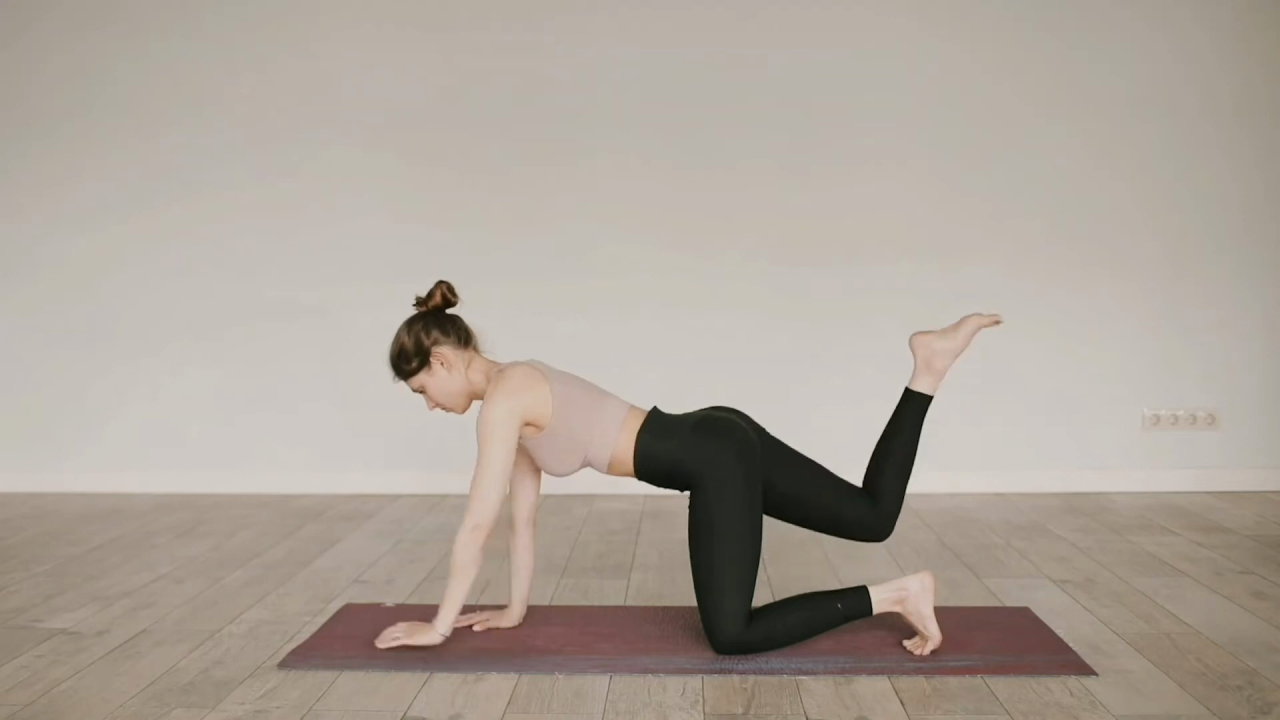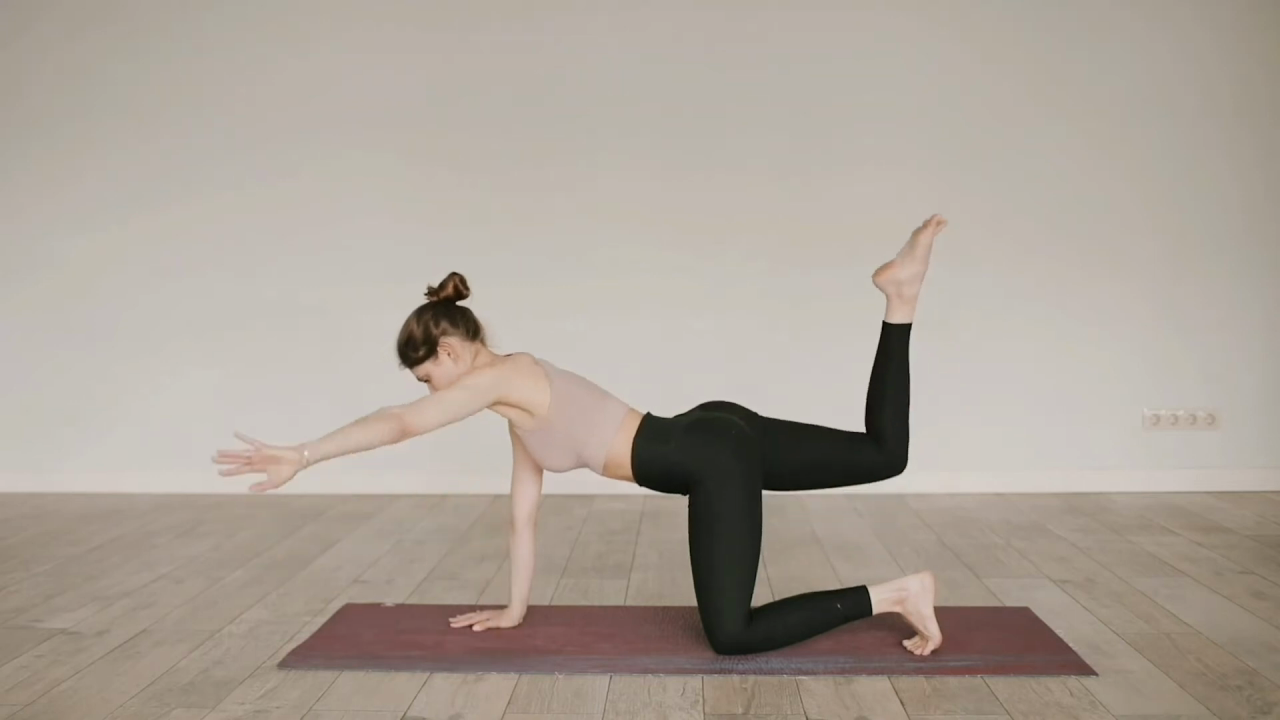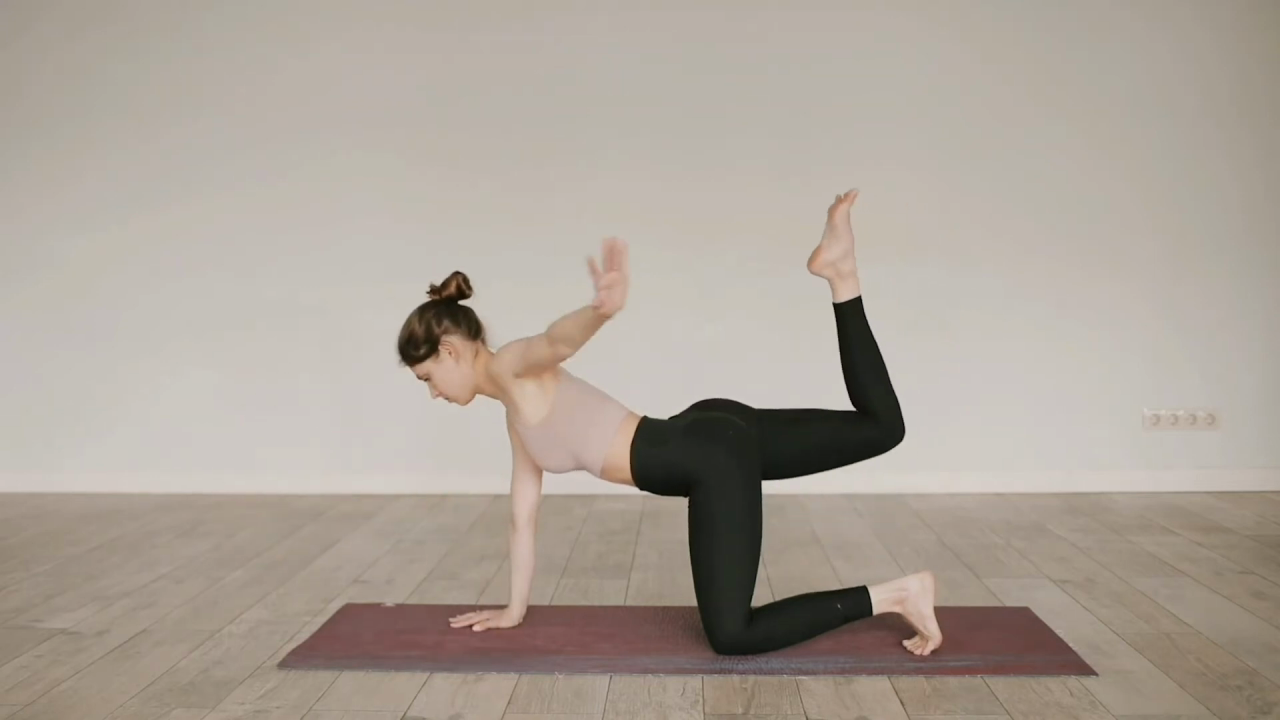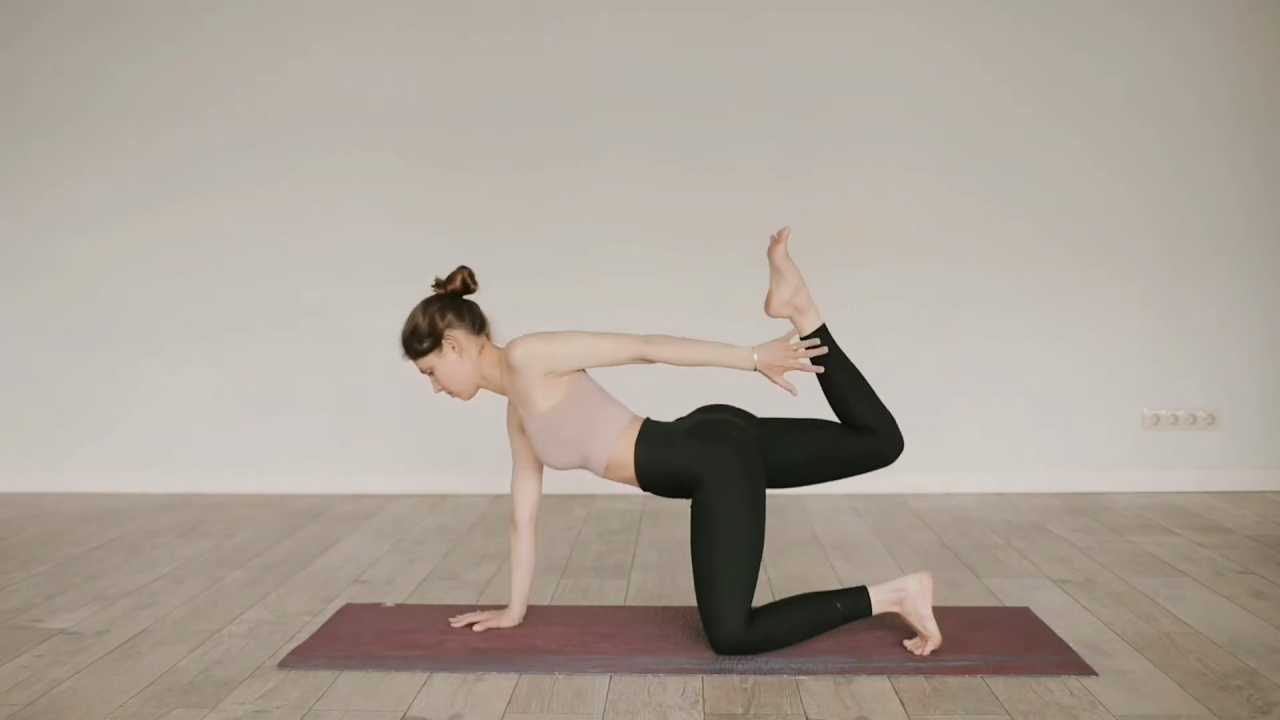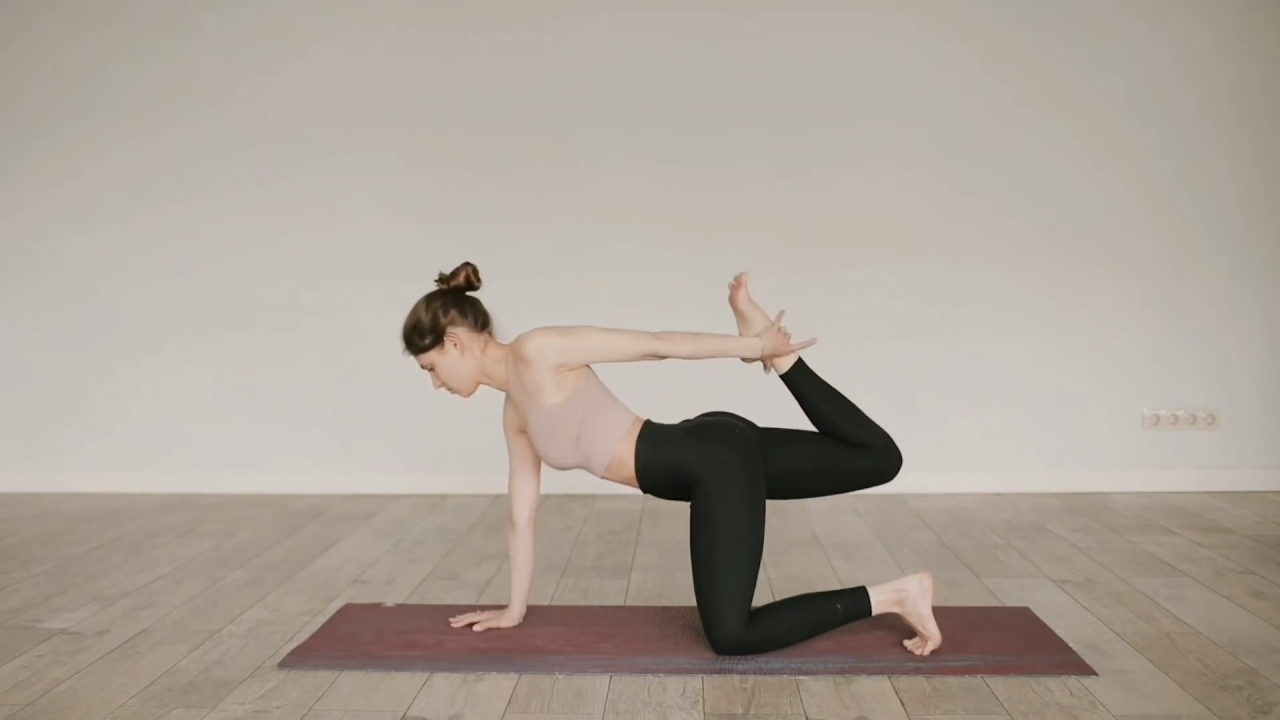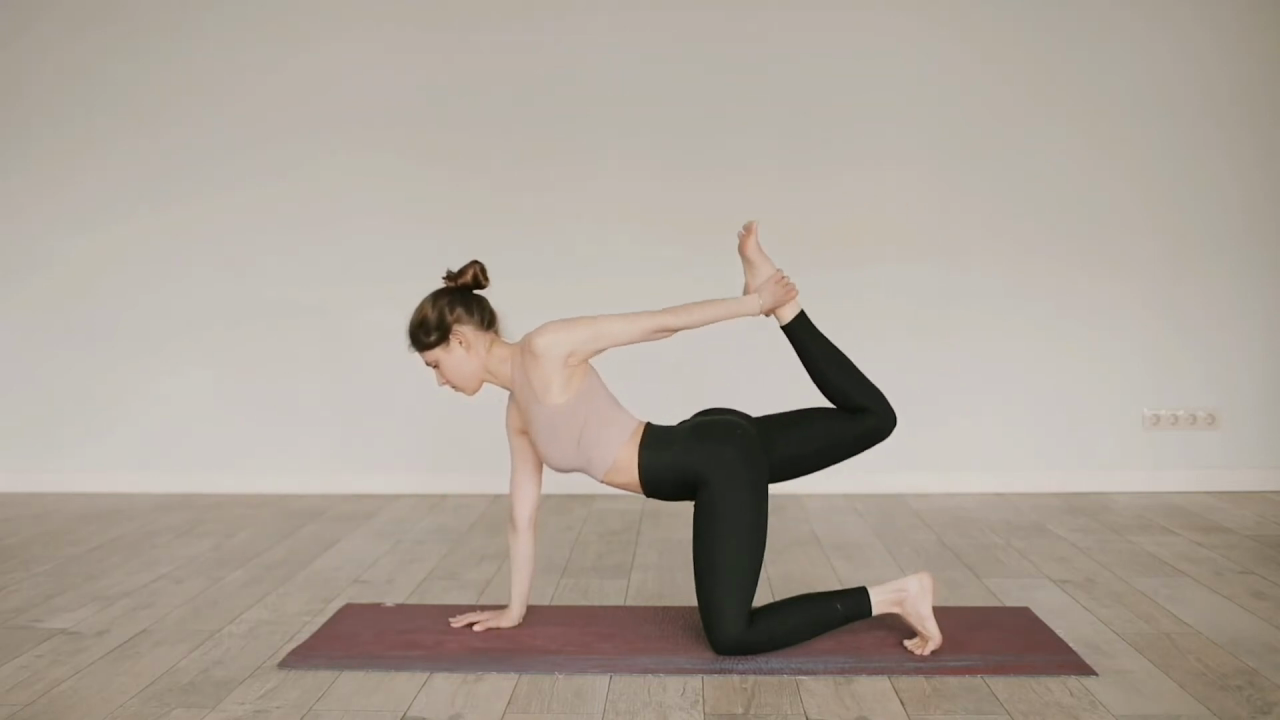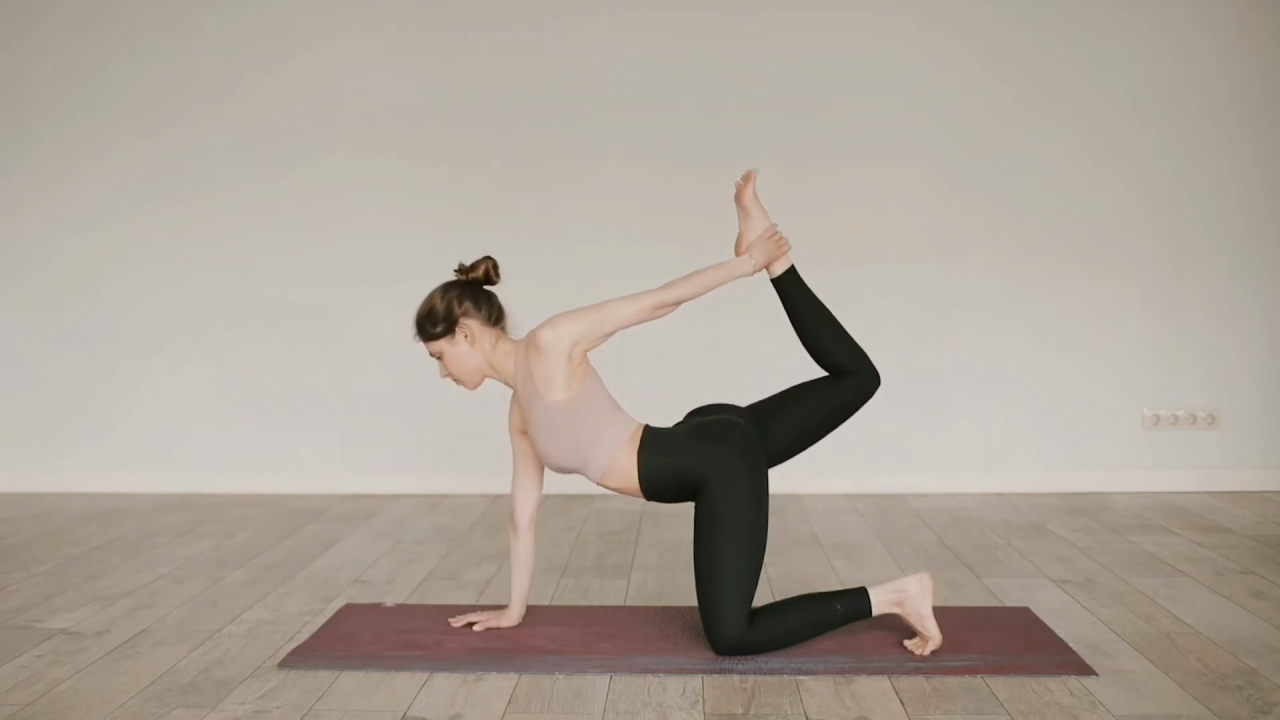
dt=0.5s
person 1, frame 1
left shoulder: (505, 399)
right shoulder: (526, 397)
left elbow: (480, 520)
right elbow: (523, 515)
left wrist: (443, 622)
right wrist: (515, 608)
left hip: (717, 462)
right hip: (722, 446)
left knee: (732, 635)
right knee: (873, 517)
left ankle: (891, 596)
right ankle: (929, 367)
person 1, frame 2
left shoulder: (501, 376)
right shoulder: (517, 395)
left elbow: (406, 420)
right elbow: (524, 513)
left wrist: (301, 455)
right wrist: (514, 608)
left hip: (714, 460)
right hip: (717, 440)
left knee: (730, 635)
right knee: (883, 455)
left ankle: (890, 596)
right ankle: (899, 296)
person 1, frame 3
left shoulder: (511, 367)
right shoulder: (517, 412)
left elbow: (559, 340)
right elbow: (524, 515)
left wrist: (599, 310)
right wrist: (515, 608)
left hip: (714, 457)
right hip: (715, 441)
left knee: (732, 635)
right knee: (882, 428)
left ankle: (891, 596)
right ankle: (839, 274)
person 1, frame 4
left shoulder: (526, 358)
right shoulder: (518, 410)
left elbow: (645, 347)
right elbow: (524, 514)
left wrist: (754, 357)
right wrist: (513, 608)
left hip: (717, 455)
right hip: (713, 448)
left knee: (731, 635)
left ankle: (891, 594)
person 1, frame 5
left shoulder: (536, 350)
right shoulder: (515, 409)
left elbow: (653, 344)
right elbow: (522, 515)
left wrist: (752, 347)
right wrist: (514, 608)
left hip: (717, 456)
right hip: (710, 458)
left knee: (730, 635)
left ankle: (891, 595)
person 1, frame 6
left shoulder: (545, 350)
right shoulder: (518, 410)
left elbow: (659, 323)
right elbow: (522, 517)
left wrist: (753, 304)
right wrist: (514, 609)
left hip: (721, 459)
right hip: (714, 456)
left knee: (731, 637)
left ankle: (890, 596)
person 1, frame 7
left shoulder: (549, 344)
right shoulder: (520, 410)
left elbow: (658, 301)
right elbow: (524, 516)
left wrist: (749, 265)
right wrist: (514, 609)
left hip: (719, 458)
right hip: (709, 451)
left knee: (731, 635)
left ankle: (890, 596)
